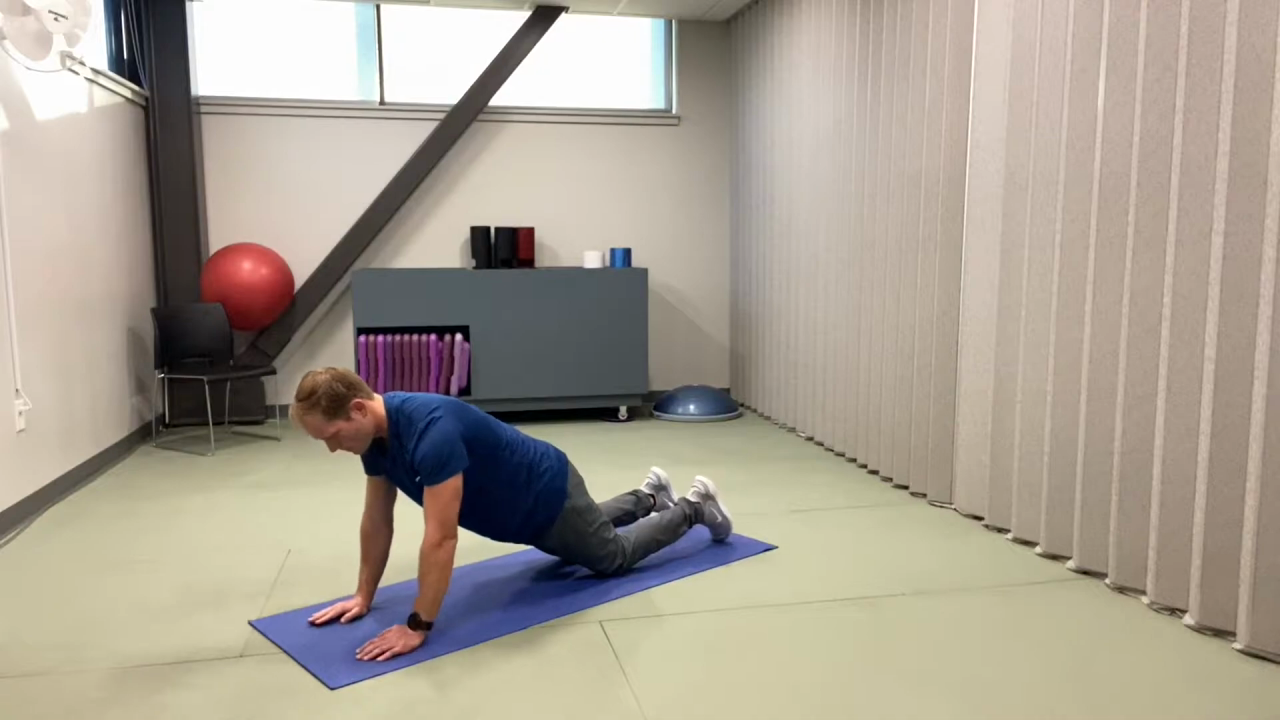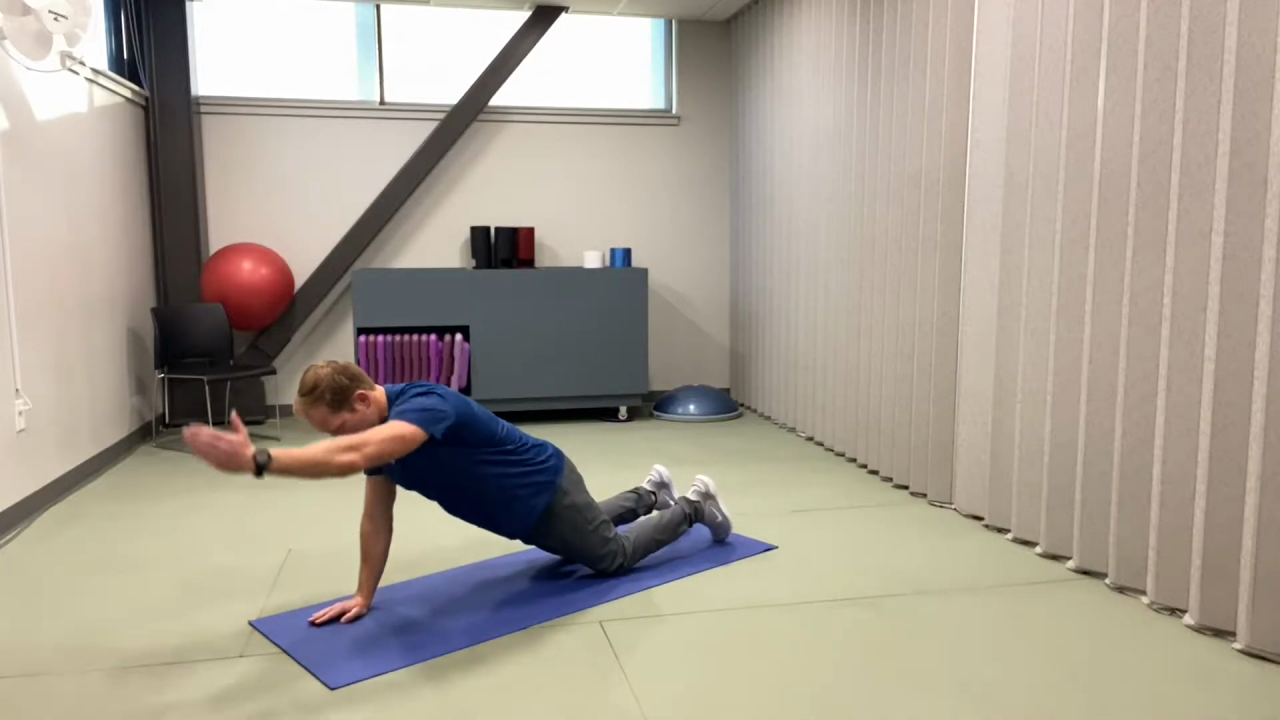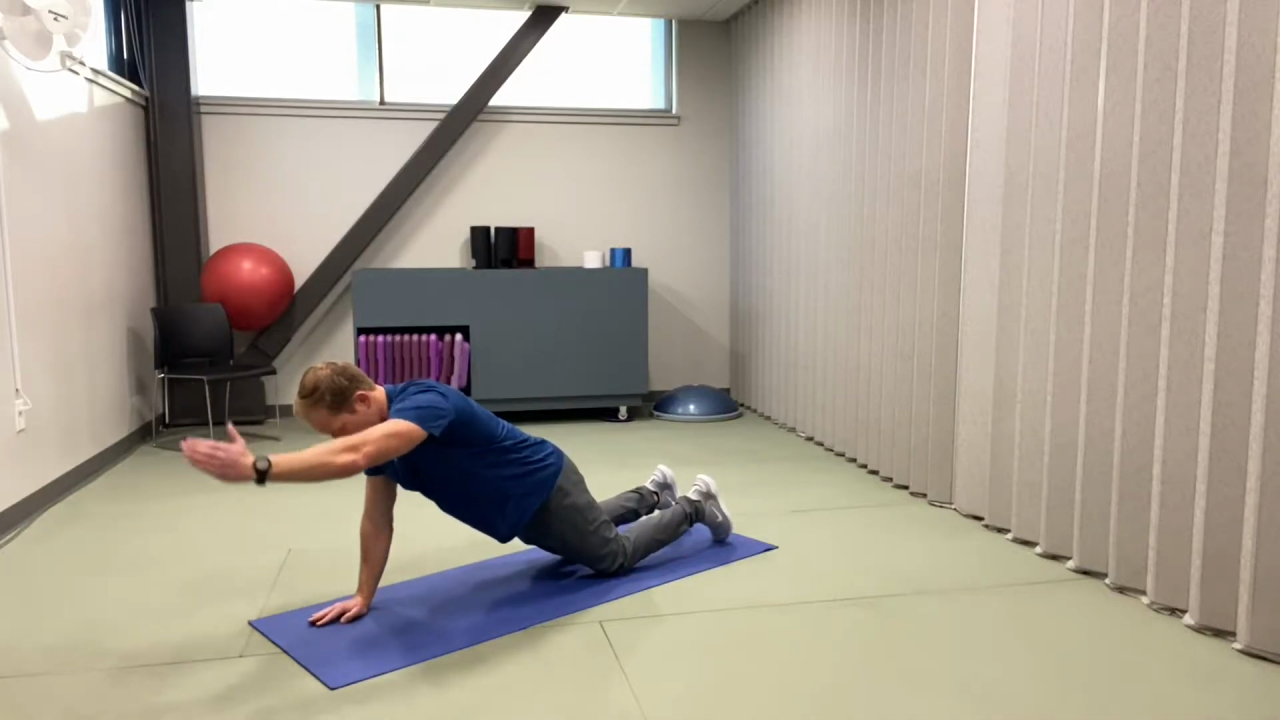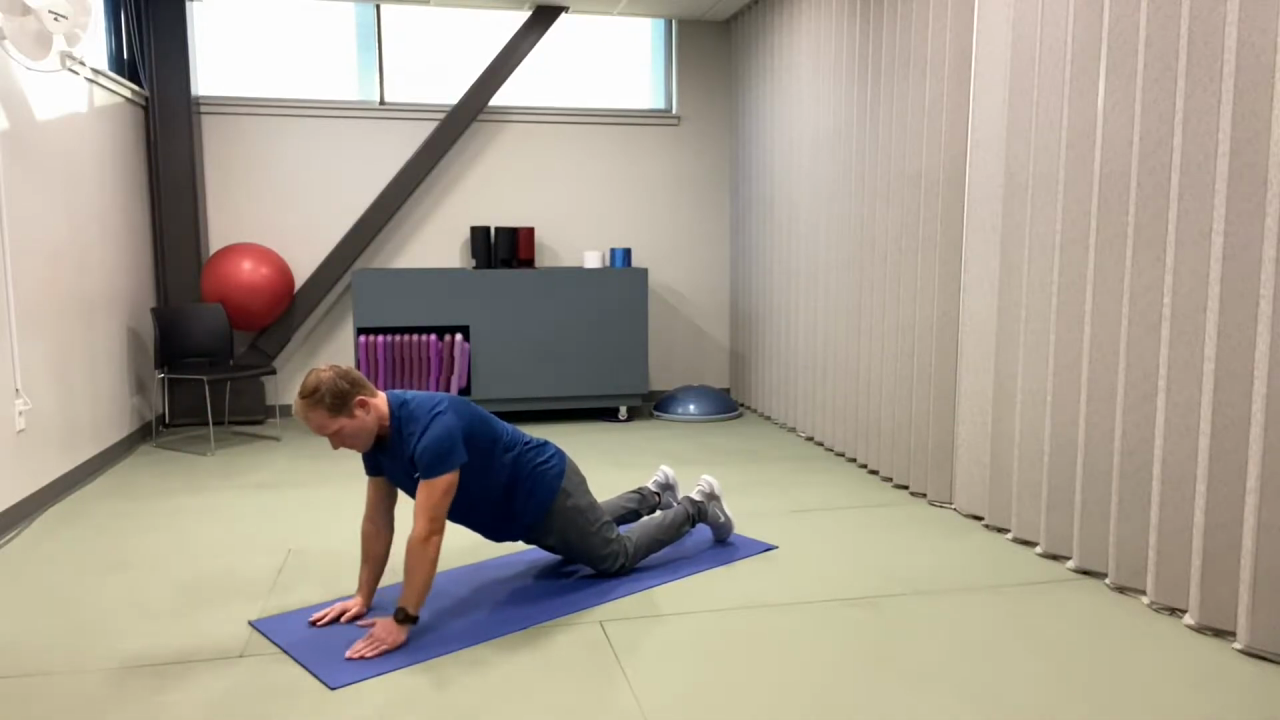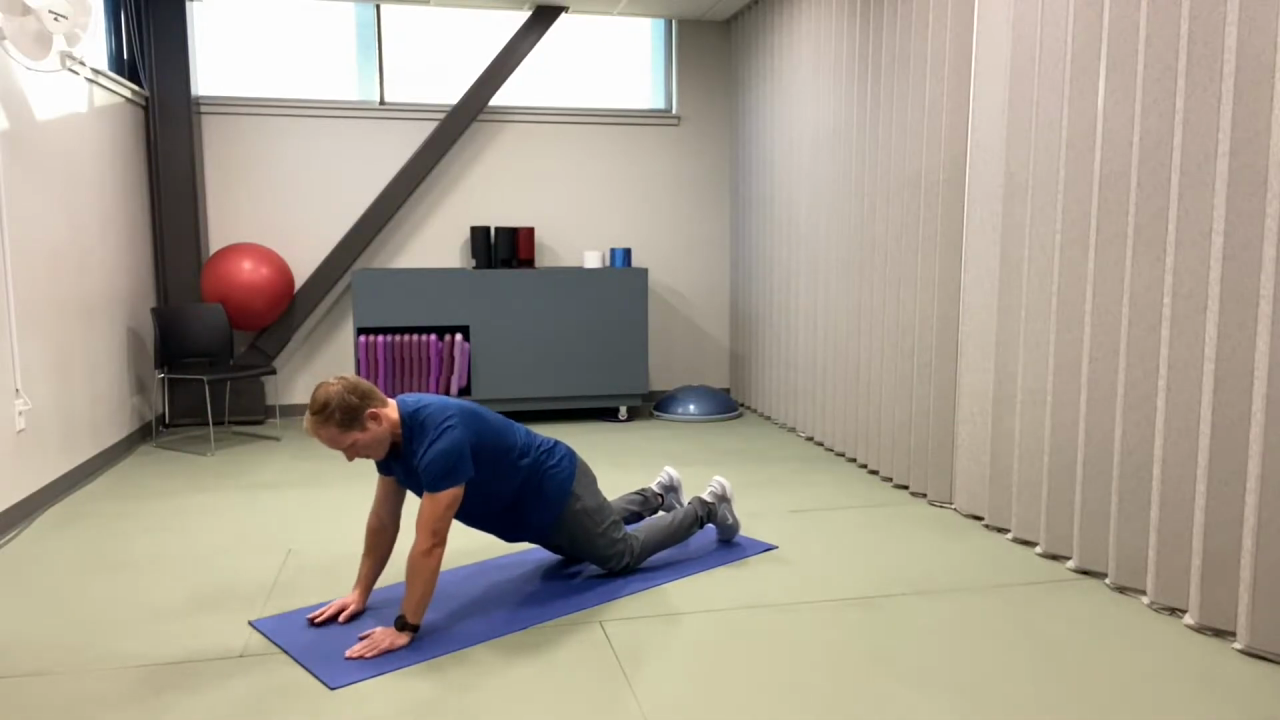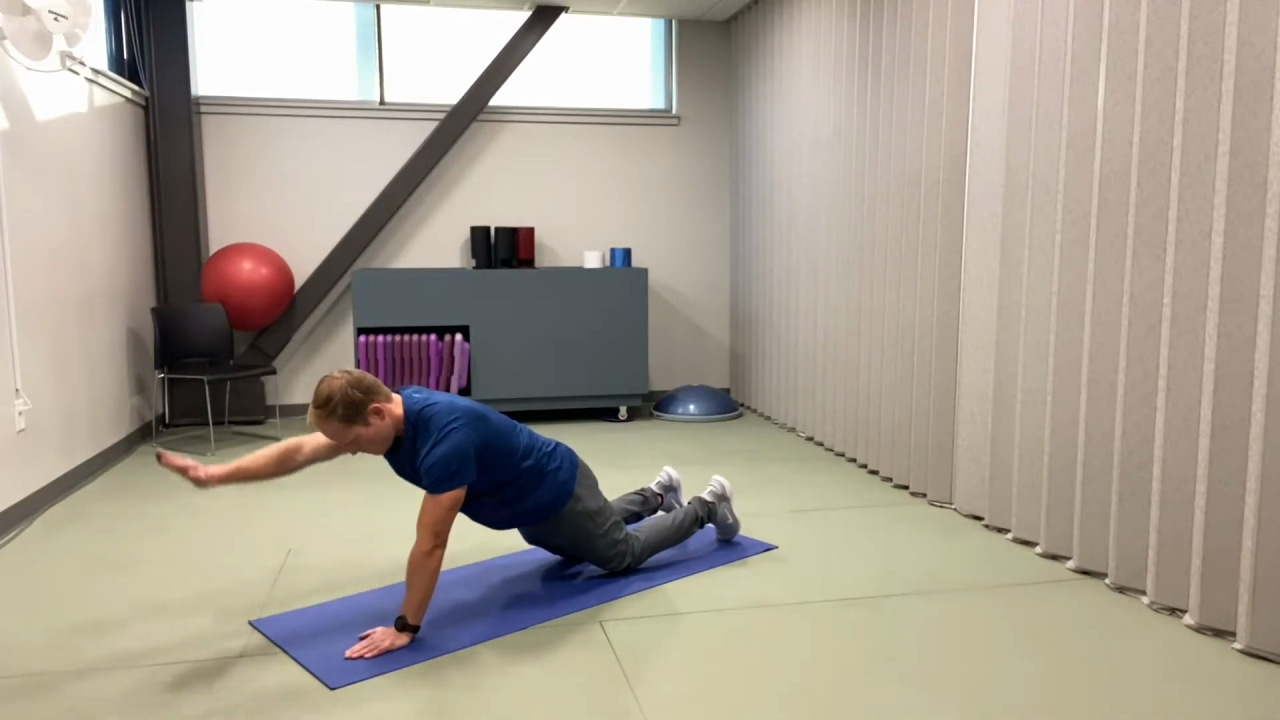
dt=0.5s
person 1, frame 1
left shoulder: (431, 429)
right shoulder: (375, 432)
left elbow: (440, 538)
right elbow: (376, 522)
left wrist: (418, 626)
right wrist: (364, 595)
left hip: (548, 493)
right hip: (520, 507)
left knee: (613, 557)
right knee: (570, 551)
left ankle: (694, 508)
right ankle: (647, 498)
person 1, frame 2
left shoulder: (423, 405)
right shoulder: (379, 428)
left elbow: (351, 456)
right elbow: (376, 520)
left wrist: (256, 459)
right wrist: (364, 596)
left hip: (546, 489)
right hip: (519, 506)
left knee: (613, 556)
right knee: (576, 547)
left ankle: (693, 505)
right ankle: (649, 494)
person 1, frame 3
left shoulder: (425, 403)
right shoulder: (379, 429)
left elbow: (352, 457)
right elbow: (377, 522)
left wrist: (257, 467)
right wrist: (364, 596)
left hip: (545, 488)
right hip: (517, 505)
left knee: (612, 556)
right knee: (575, 545)
left ankle: (693, 507)
right ankle: (651, 495)
person 1, frame 4
left shoulder: (432, 425)
right shoulder: (377, 431)
left elbow: (427, 532)
right elbow: (377, 521)
left wrist: (403, 621)
right wrist: (364, 596)
left hip: (544, 488)
right hip: (516, 506)
left knee: (615, 557)
right knee: (579, 544)
left ankle: (698, 506)
right ankle: (654, 495)
person 1, frame 5
left shoulder: (440, 436)
right shoulder: (388, 430)
left elbow: (429, 544)
right elbow: (383, 520)
left wrist: (405, 627)
right wrist: (360, 592)
left hip: (556, 488)
right hip: (528, 503)
left knee: (622, 555)
right knee: (577, 550)
left ankle: (707, 507)
right ankle: (656, 495)
person 1, frame 6
left shoulder: (445, 436)
right shoulder: (384, 411)
left elbow: (430, 544)
right elbow: (298, 451)
left wrist: (405, 628)
right wrist: (214, 473)
left hip: (557, 490)
right hip: (531, 499)
left knee: (621, 555)
right knee: (573, 552)
left ankle: (707, 506)
right ankle: (656, 493)
